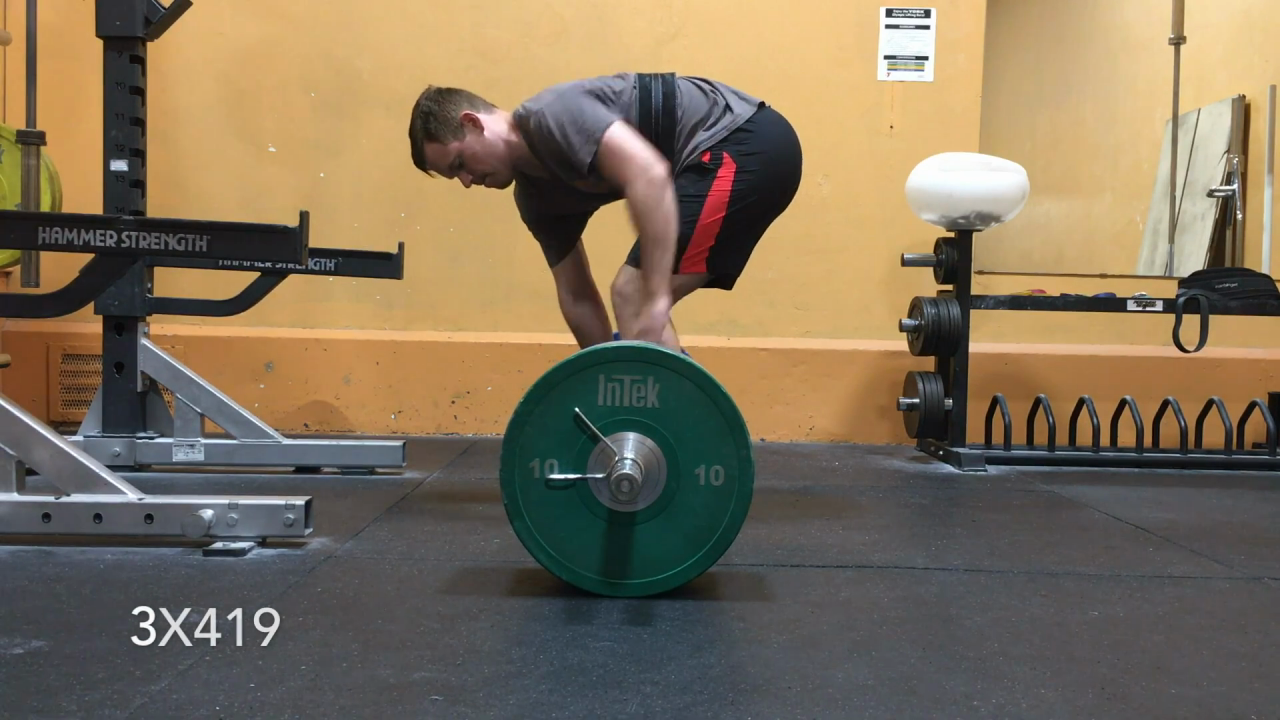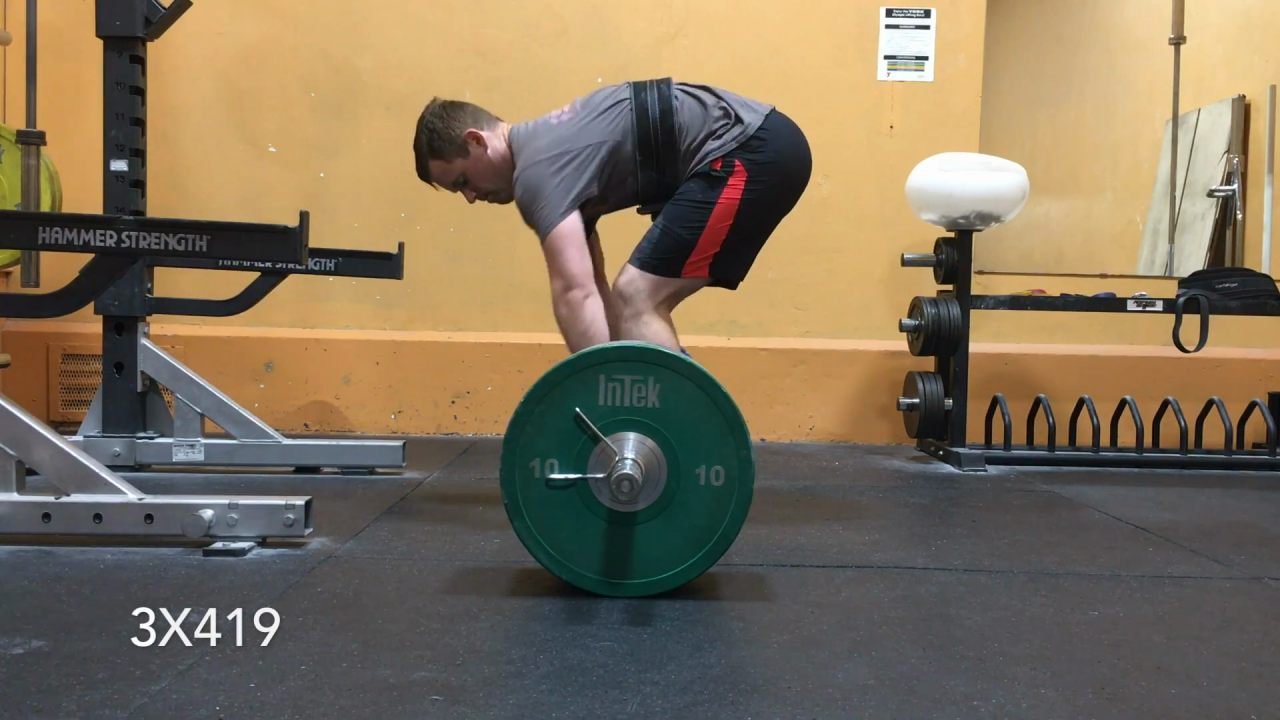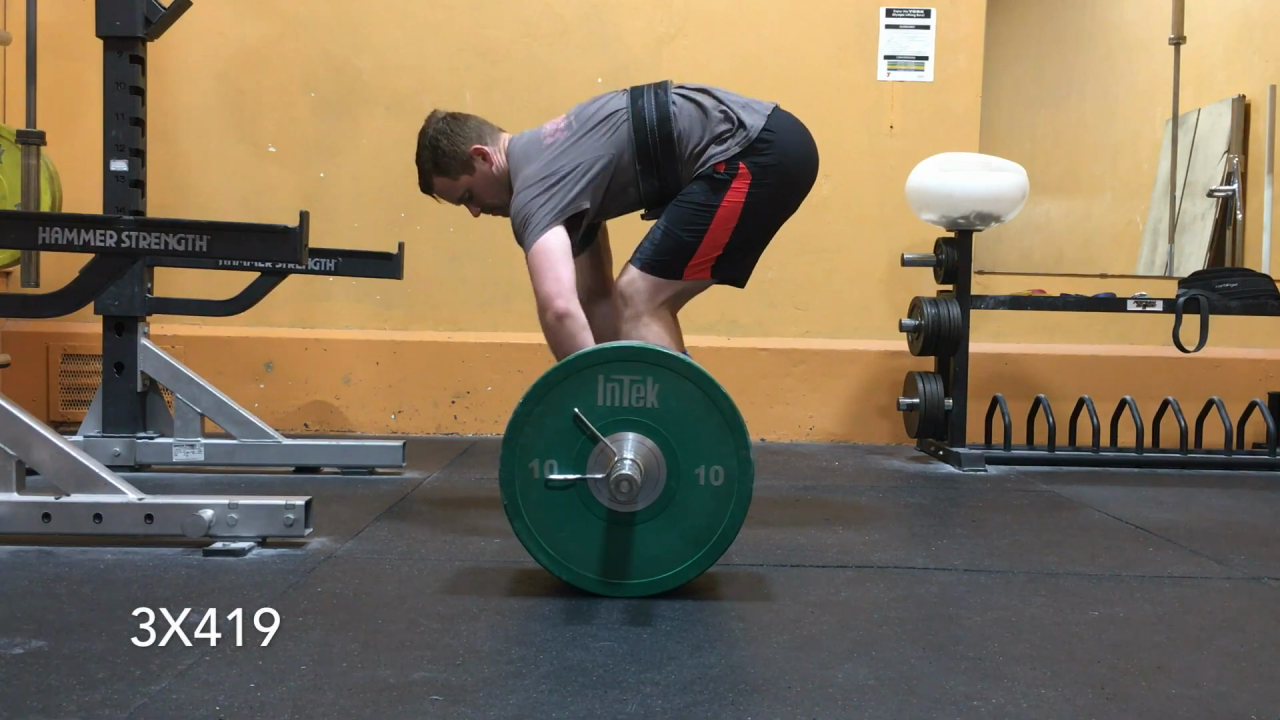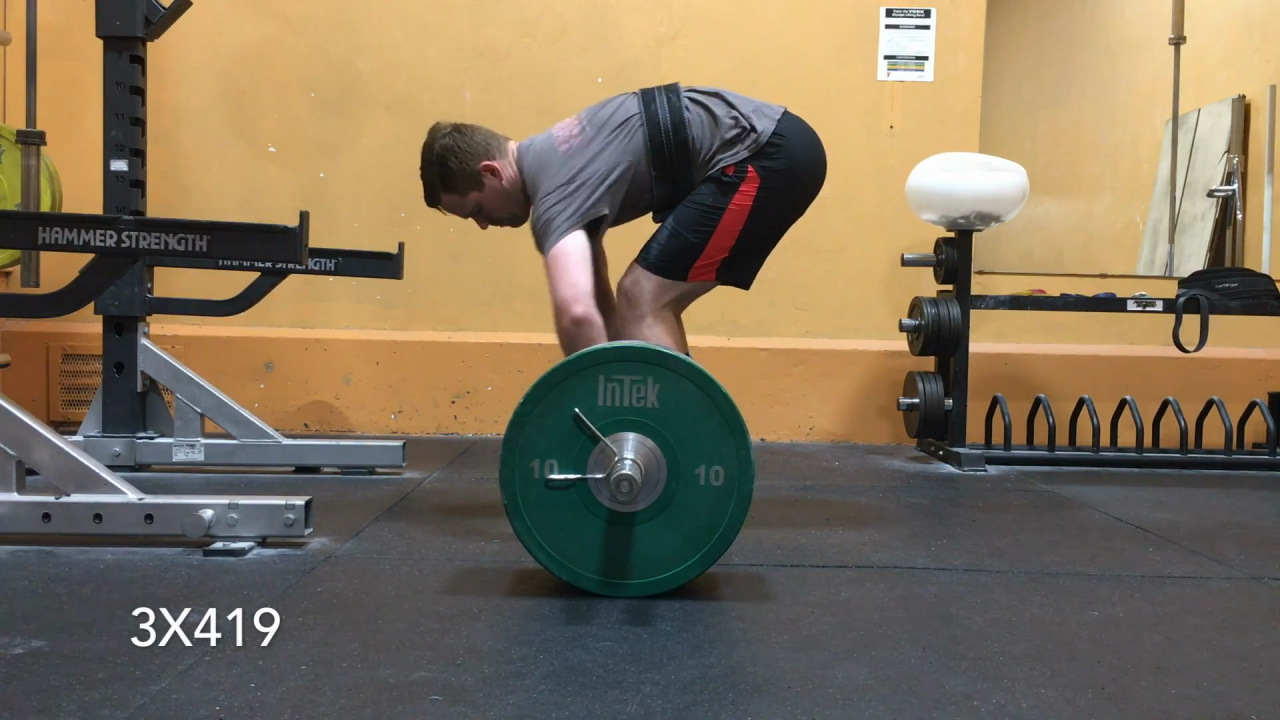
dt=0.3s
person 1, frame 1
left shoulder: (551, 118)
right shoulder: (537, 191)
left elbow: (648, 175)
right elbow: (576, 294)
left wrist: (655, 298)
left hip: (750, 144)
left knee: (634, 295)
right knee: (636, 298)
person 1, frame 2
left shoulder: (539, 168)
right shoulder: (556, 161)
left elbow: (575, 291)
right elbow: (591, 288)
left hip: (754, 150)
right hip: (763, 147)
left knee: (637, 297)
right knee: (645, 301)
person 1, frame 3
left shoulder: (535, 186)
right shoulder: (561, 174)
left elbow: (559, 308)
right elbow: (596, 296)
left hip: (759, 152)
right hip: (769, 146)
left knee: (638, 299)
right knee: (648, 302)
person 1, frame 4
left shoulder: (553, 188)
right shoulder: (548, 171)
left elbow: (575, 310)
right elbow: (591, 305)
left hip: (771, 154)
right hip: (773, 149)
left knee: (643, 302)
right knee: (652, 304)
